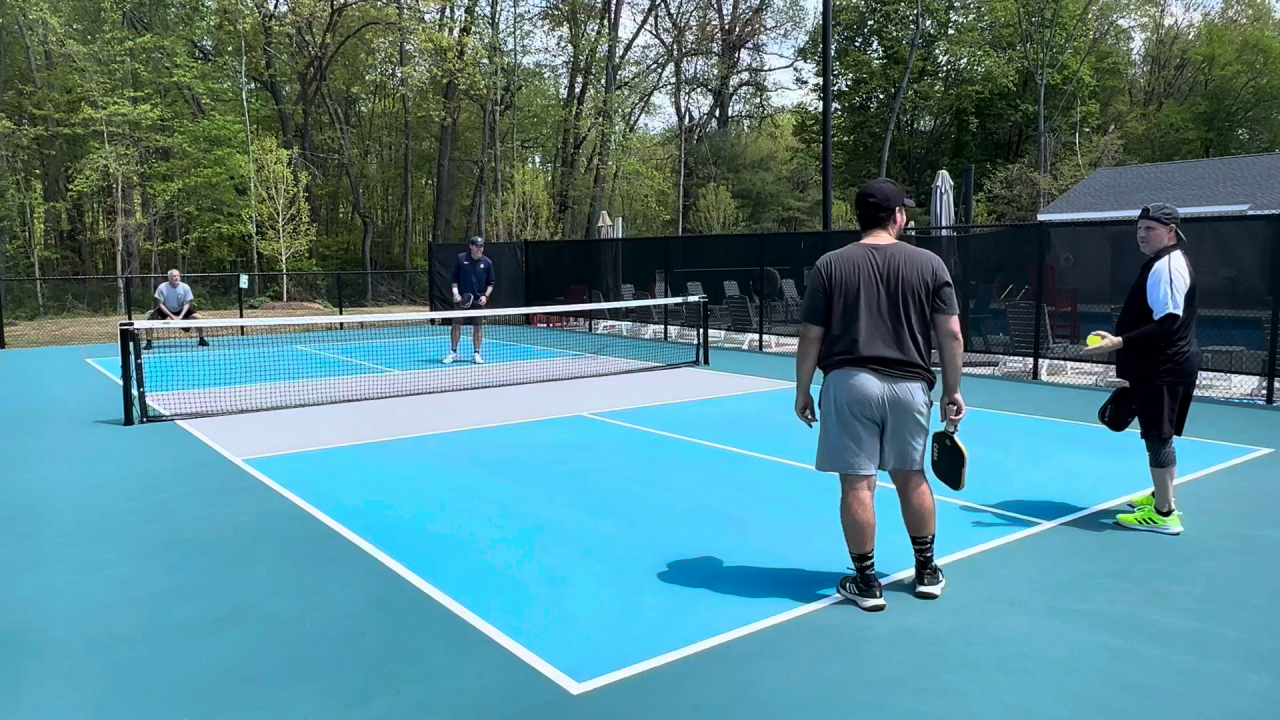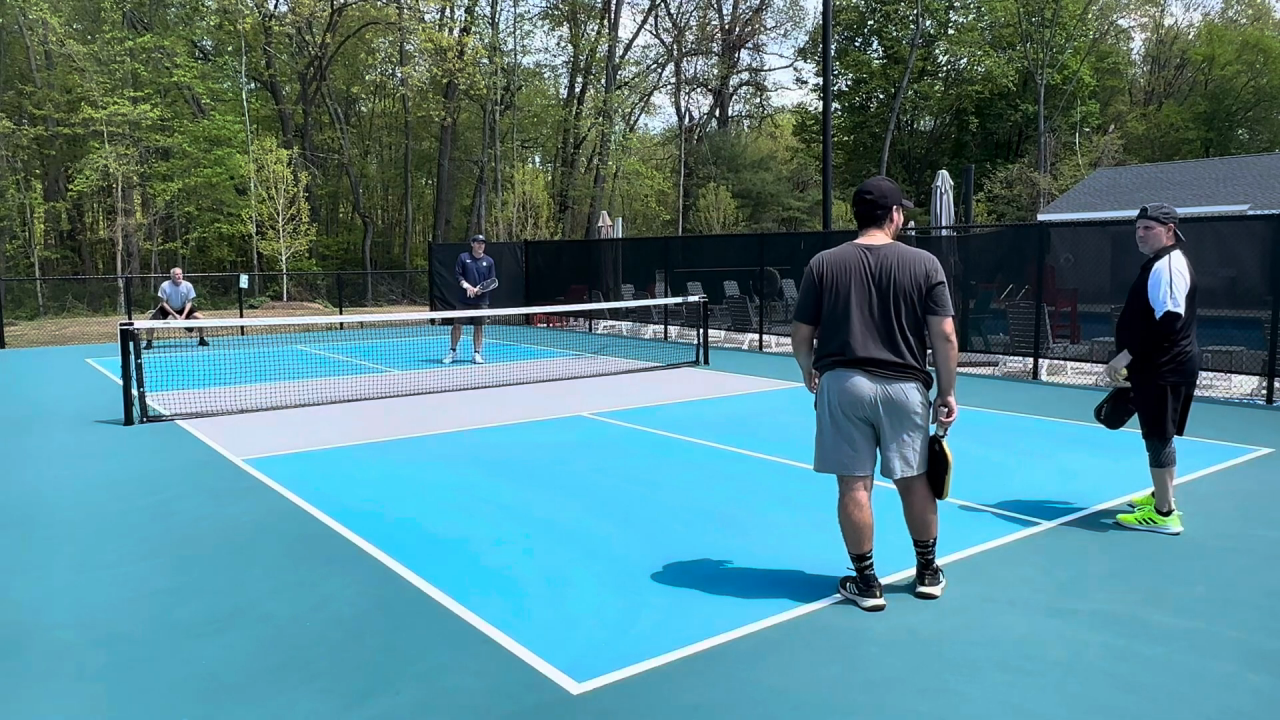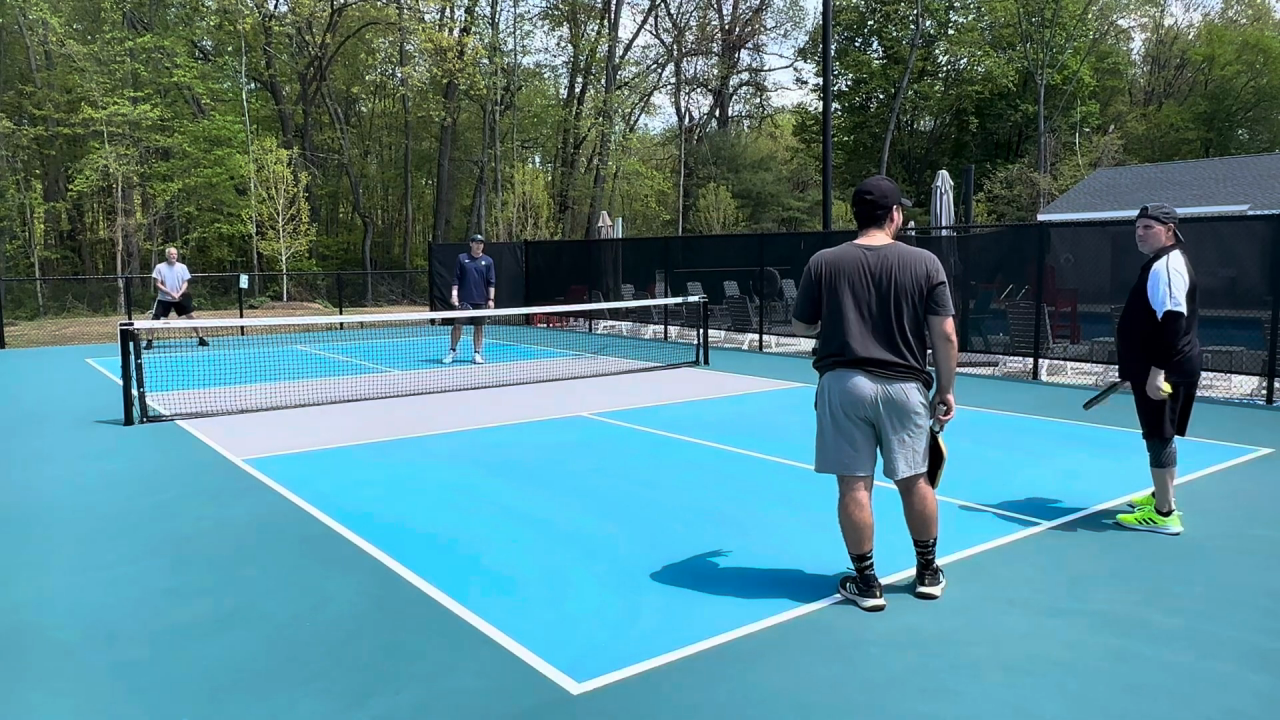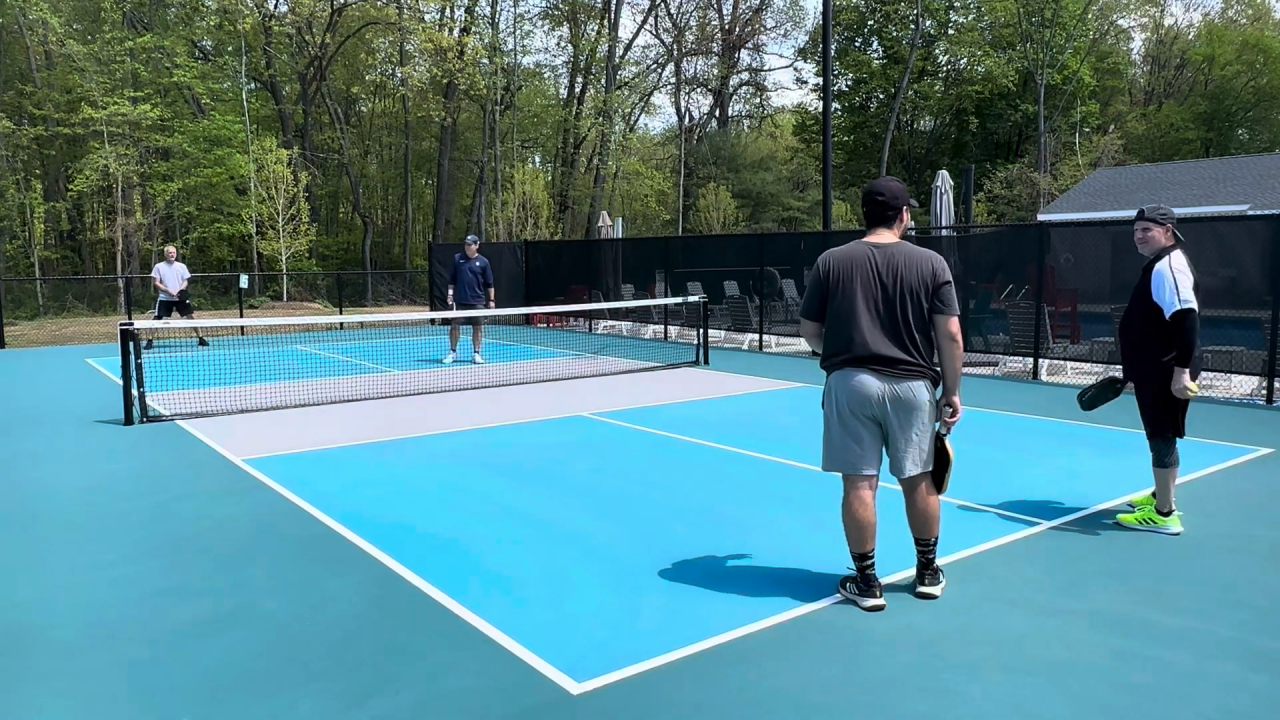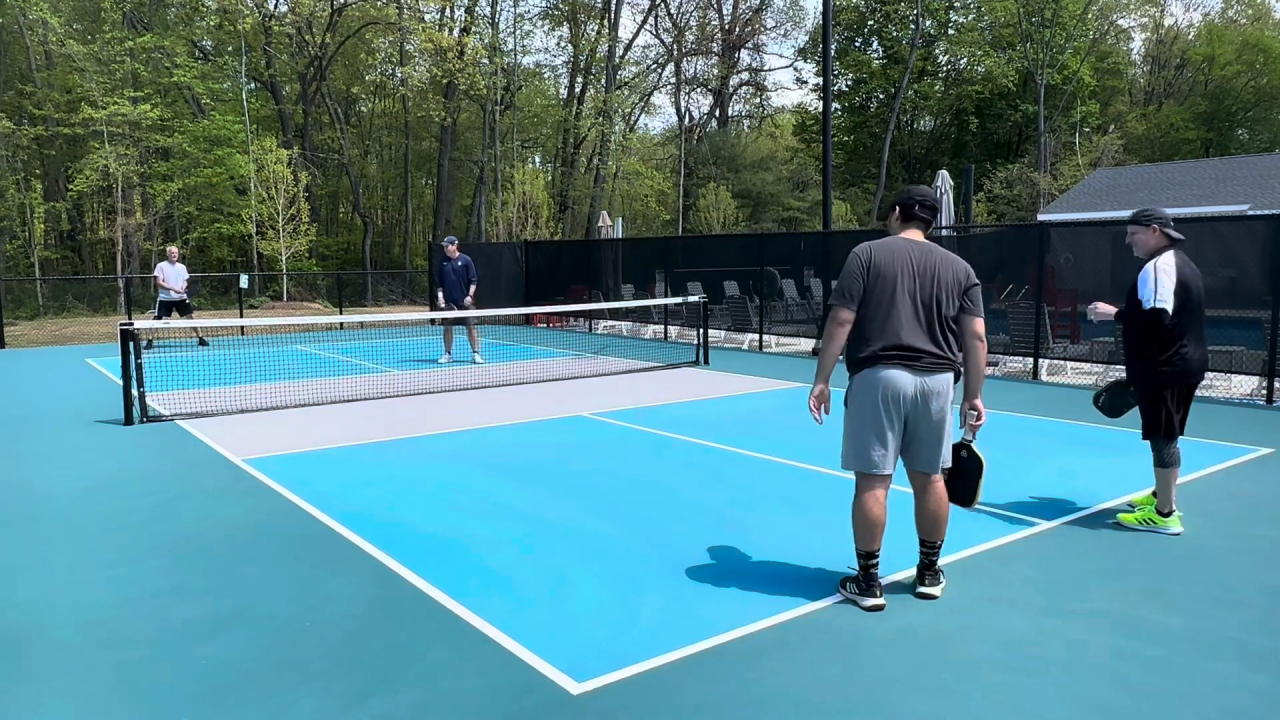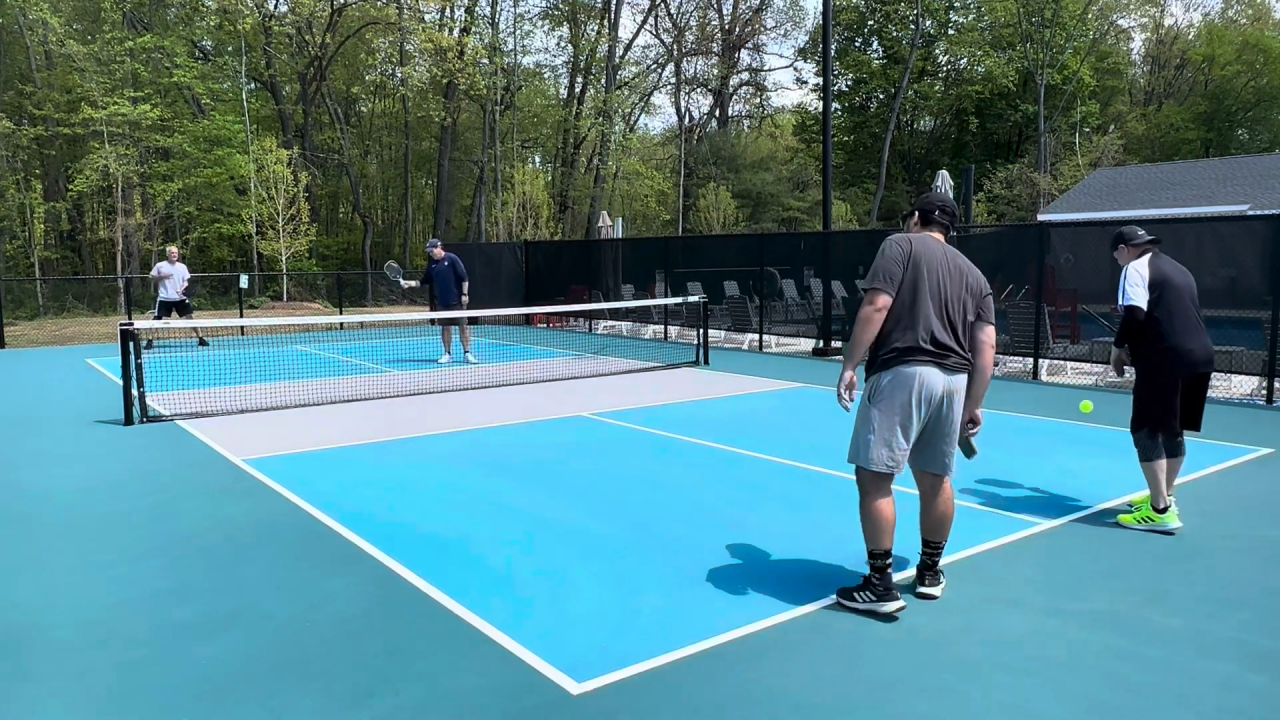
dt=0.5s
person 1, frame 1
left shoulder: (830, 265)
right shoulder: (929, 263)
left elbow: (811, 338)
right elbow: (951, 334)
left wrist: (802, 391)
right wrist: (953, 390)
left hip: (851, 383)
right hip: (909, 384)
left knee: (857, 483)
right knee: (912, 478)
left ankle: (866, 582)
right ankle: (926, 572)
person 1, frame 2
left shoulder: (824, 264)
right shoulder: (924, 264)
left elbow: (801, 336)
right elbow: (944, 336)
left wrist: (810, 371)
right wrist: (947, 392)
left hip: (844, 384)
right hip: (903, 387)
left knee: (854, 485)
right knee: (914, 481)
left ankle: (866, 583)
right ankle: (928, 573)
person 1, frame 3
left shoulder: (824, 263)
right shoulder: (925, 263)
left elbow: (802, 326)
right elbow: (945, 336)
right wrist: (946, 390)
left hip: (844, 384)
right hip: (904, 387)
left knee: (854, 485)
right knee: (915, 481)
left ankle: (866, 582)
right ankle: (928, 573)
person 1, frame 4
left shoulder: (831, 262)
right shoulder: (931, 263)
left elbow: (812, 331)
right elbow: (950, 336)
right wrist: (952, 392)
left hip: (851, 383)
right hip: (912, 385)
left knee: (859, 484)
right knee: (919, 481)
left ankle: (866, 582)
right ankle: (928, 572)
person 1, frame 5
left shoulder: (867, 254)
right shoulder: (958, 267)
left elbow: (841, 321)
right elbow: (976, 337)
left wrist: (821, 380)
right wrist: (973, 394)
left hip: (878, 378)
right hip: (935, 381)
left knee: (872, 482)
right knee: (930, 479)
left ankle: (868, 581)
right ankle: (928, 573)
person 1, frame 6
left shoulder: (900, 245)
right shoulder: (973, 273)
left elbow: (876, 306)
right elbow: (986, 346)
left wrist: (848, 366)
right wrist: (973, 404)
left hip: (902, 375)
right hip: (952, 380)
left knee: (874, 478)
right knee: (936, 479)
left ankle: (881, 584)
right ankle: (929, 572)
person 2, frame 1
left shoulder: (1167, 267)
right shoulder: (1162, 264)
left elbow: (1166, 324)
left wrist: (1119, 343)
right wrist: (1124, 343)
left hip: (1163, 369)
right hip: (1161, 366)
left knee: (1157, 436)
right knee: (1159, 435)
left ankle: (1164, 513)
right ankle: (1161, 497)
person 2, frame 2
left shoulder: (1168, 266)
right shoulder: (1161, 264)
left elbow: (1170, 322)
left wrist: (1127, 355)
right wrist: (1133, 359)
left hip: (1164, 369)
right hip: (1159, 367)
left knee: (1158, 436)
right knee: (1159, 435)
left ankle: (1165, 513)
right ankle: (1161, 496)
person 2, frame 3
left shoulder: (1166, 266)
right shoulder: (1161, 263)
left elbow: (1173, 322)
left wrist: (1156, 371)
right wrist: (1153, 369)
left hip: (1163, 371)
right hip: (1160, 368)
left knee: (1158, 436)
right knee: (1160, 435)
left ankle: (1164, 513)
right ankle: (1161, 497)
person 2, frame 4
left shoulder: (1168, 267)
right shoulder: (1160, 265)
left elbow: (1186, 320)
left wrist: (1182, 370)
right wrist: (1135, 371)
left hip: (1166, 372)
right hip: (1156, 369)
left knee: (1161, 437)
right knee: (1162, 435)
left ankle: (1164, 514)
right ankle: (1161, 497)
person 2, frame 5
left shoulder: (1158, 266)
right shoulder: (1180, 263)
left elbow: (1156, 318)
left wrist: (1114, 313)
left hip: (1164, 368)
right hip: (1184, 363)
left knee: (1162, 436)
right knee: (1166, 434)
left ankle: (1164, 514)
right ankle: (1162, 496)
person 2, frame 6
left shoulder: (1136, 268)
right shoulder: (1178, 270)
left elbow: (1134, 315)
left wrist: (1118, 348)
right wrist: (1132, 348)
left hip: (1166, 362)
right hip: (1197, 358)
left knee: (1146, 430)
right knee: (1172, 431)
left ankle: (1161, 510)
right ankle: (1163, 497)
